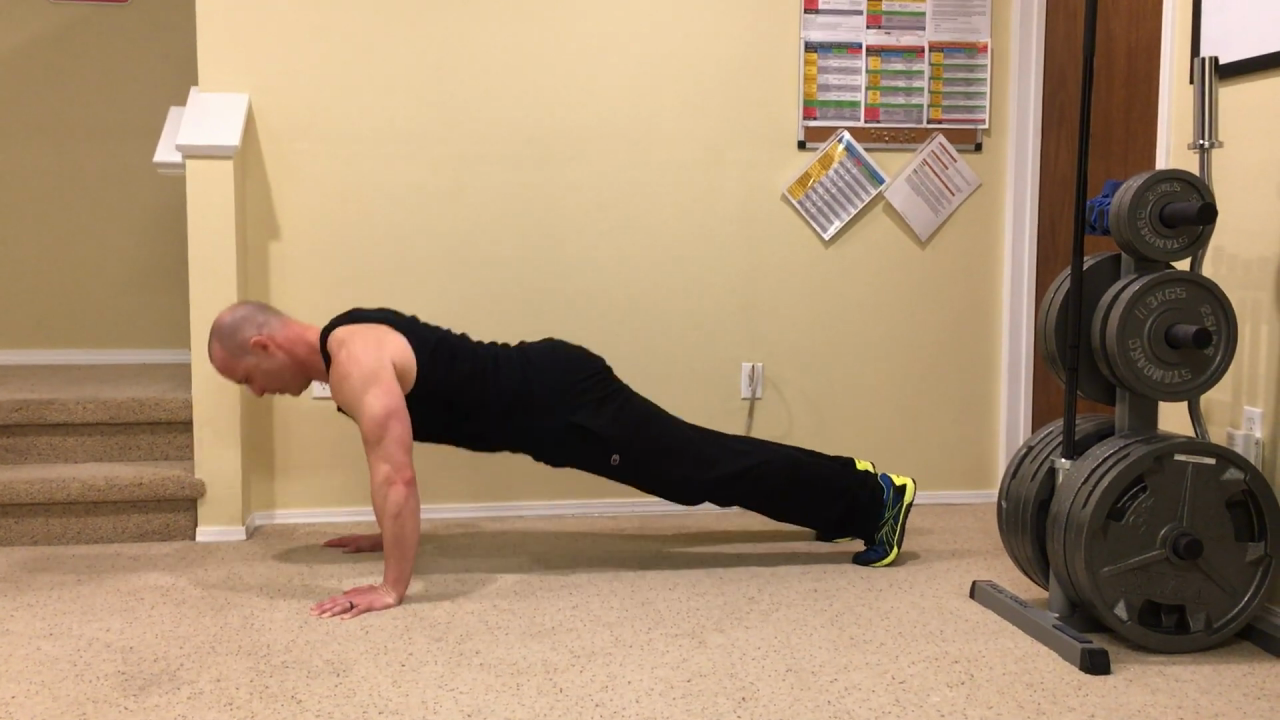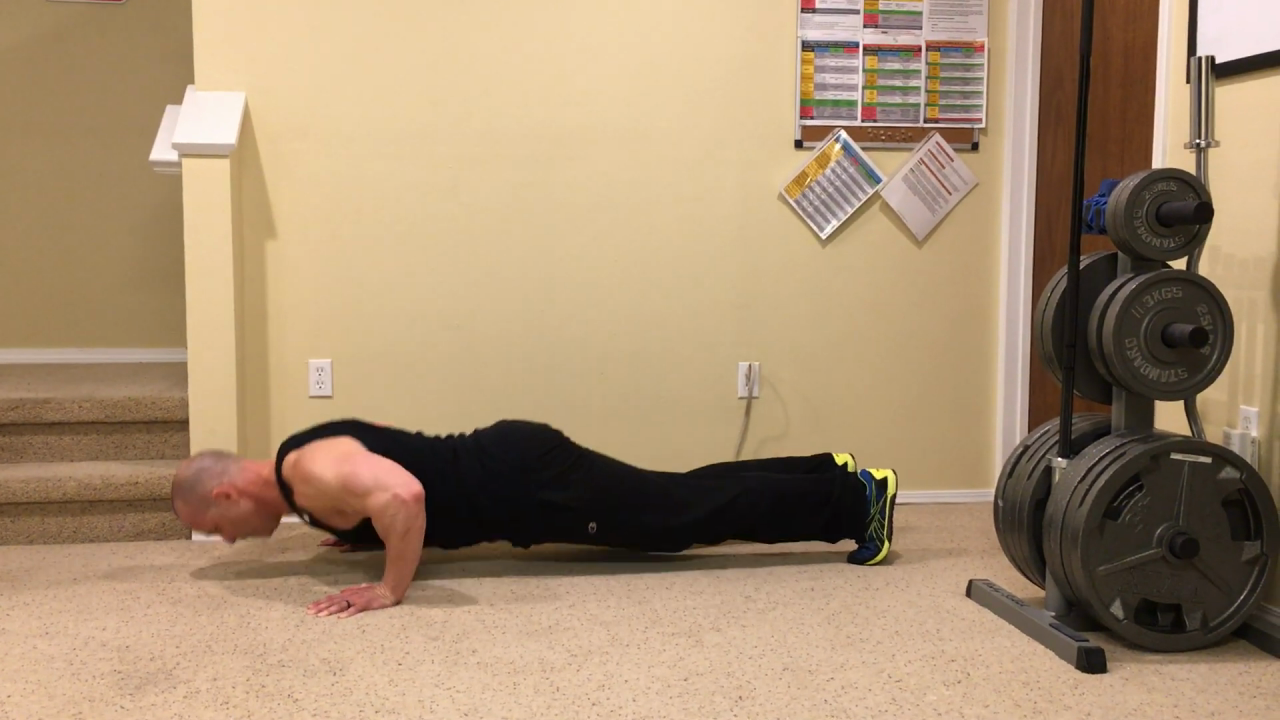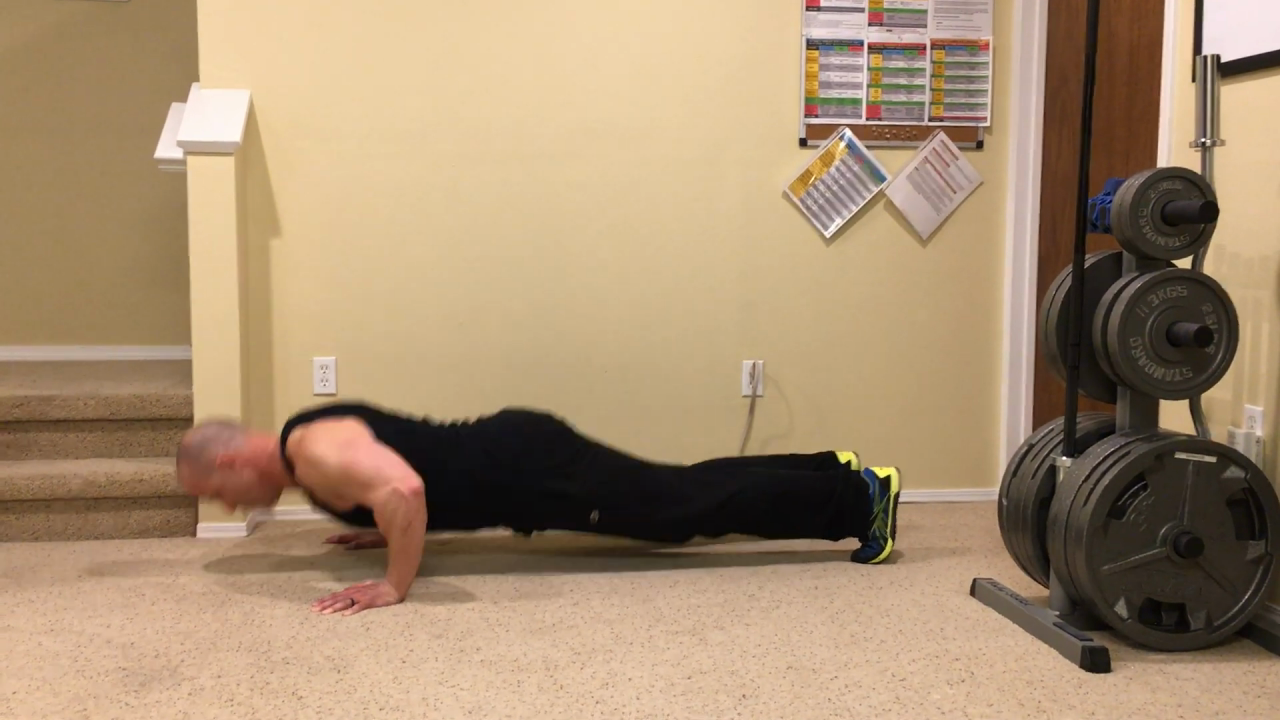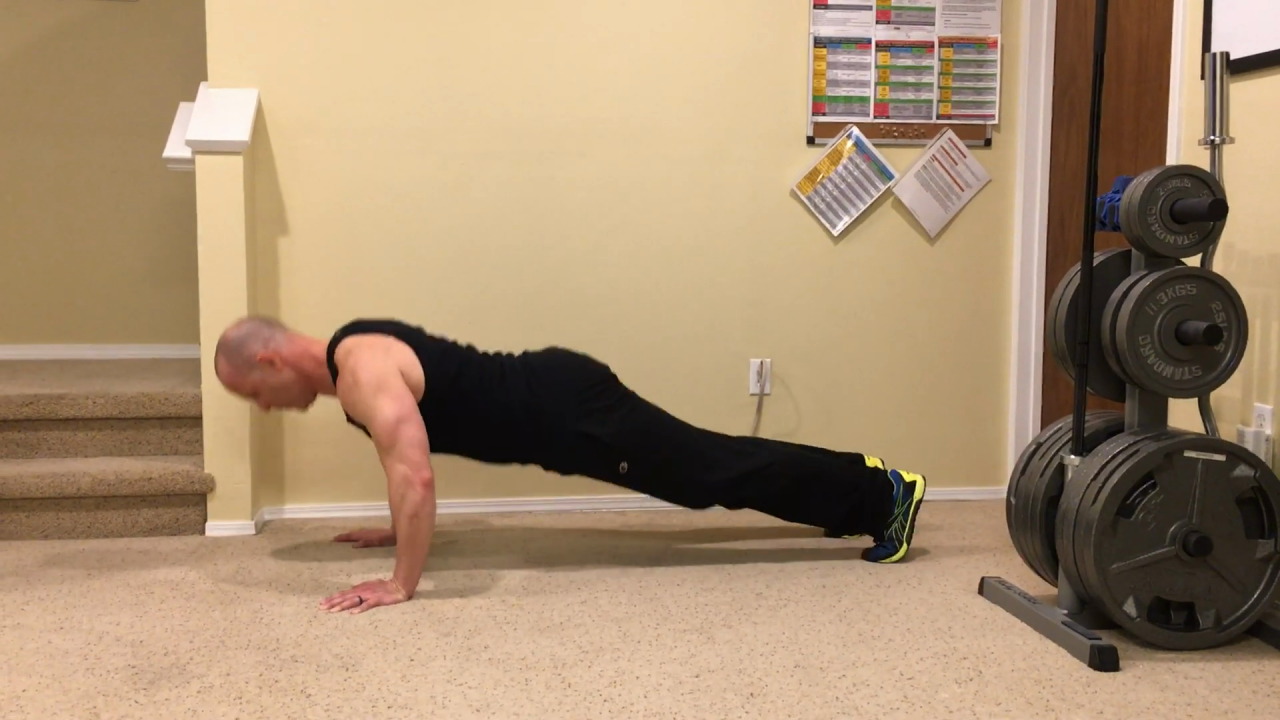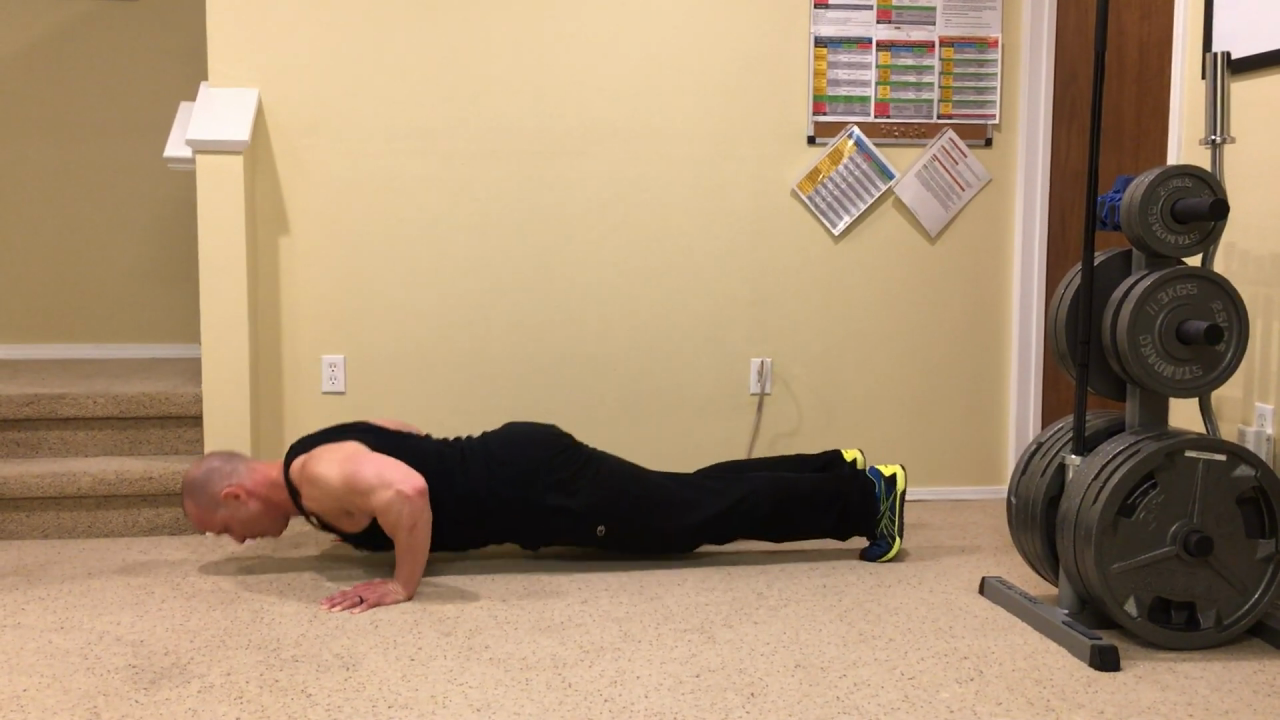
dt=0.5s
person 1, frame 1
left shoulder: (353, 359)
right shoulder: (346, 343)
left elbow: (394, 472)
right elbow: (397, 456)
left wrist: (392, 588)
right wrist: (387, 532)
left hip: (561, 401)
right hip: (546, 390)
left knee: (713, 474)
right knee: (709, 464)
left ankle: (874, 497)
right ankle: (858, 487)
person 1, frame 2
left shoulder: (309, 477)
right shoulder: (309, 458)
left elbow: (404, 496)
left wrist: (389, 589)
right wrist: (374, 532)
left hip: (525, 483)
right hip: (508, 460)
left knee: (694, 513)
right knee: (686, 496)
left ankle: (857, 498)
right ankle: (833, 476)
person 1, frame 3
left shoulder: (312, 454)
right shoulder: (315, 431)
left elbow: (406, 491)
left wrist: (393, 585)
right wrist: (388, 534)
left hip: (530, 471)
right hip: (516, 454)
left knee: (696, 505)
right knee: (688, 489)
left ankle: (861, 498)
right ankle: (836, 476)
person 1, frame 4
left shoulder: (361, 369)
right shoulder: (353, 352)
left elbow: (413, 475)
right elbow: (411, 457)
left wrist: (401, 585)
right wrist: (397, 528)
left hip: (569, 412)
right hip: (550, 400)
left knee: (724, 476)
right knee: (720, 466)
left ankle: (883, 495)
right ankle: (865, 480)
person 1, frame 5
left shoulder: (313, 481)
right shoulder: (317, 459)
left elbow: (407, 488)
left wrist: (402, 585)
right wrist: (384, 536)
left hip: (533, 488)
right hip: (519, 463)
left knee: (702, 512)
right knee: (697, 494)
left ankle: (866, 494)
right ankle: (841, 472)
